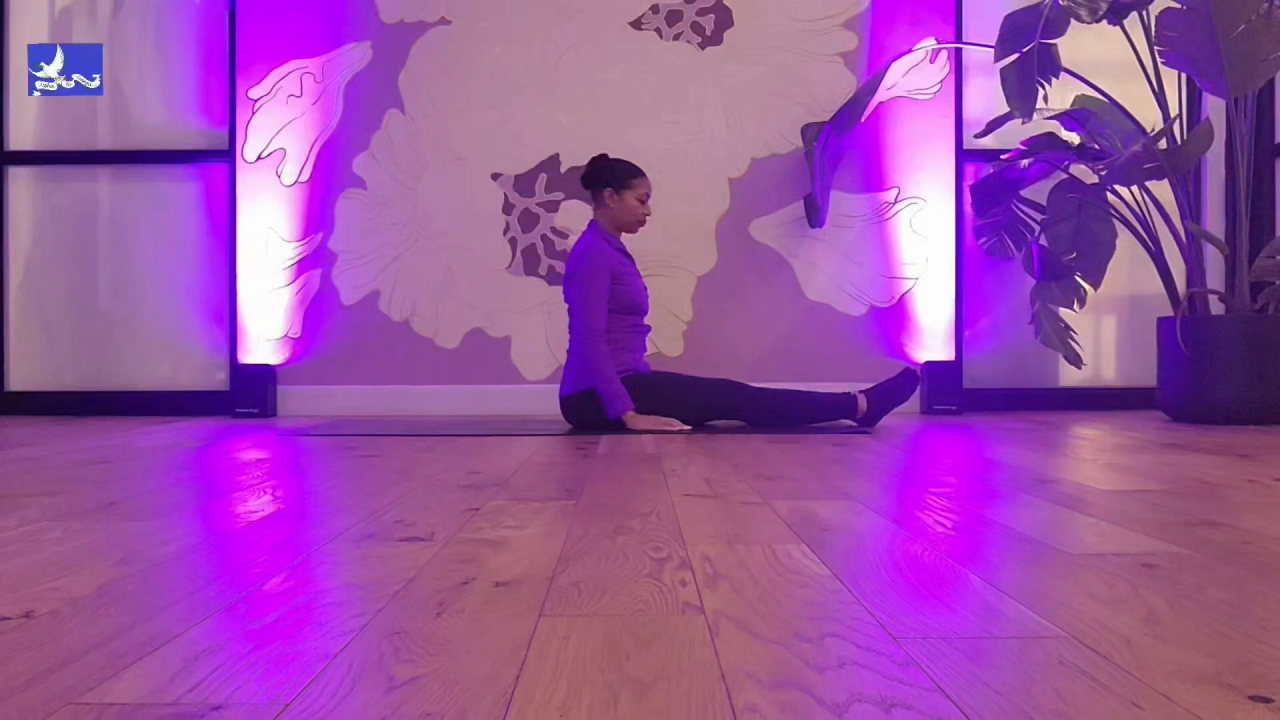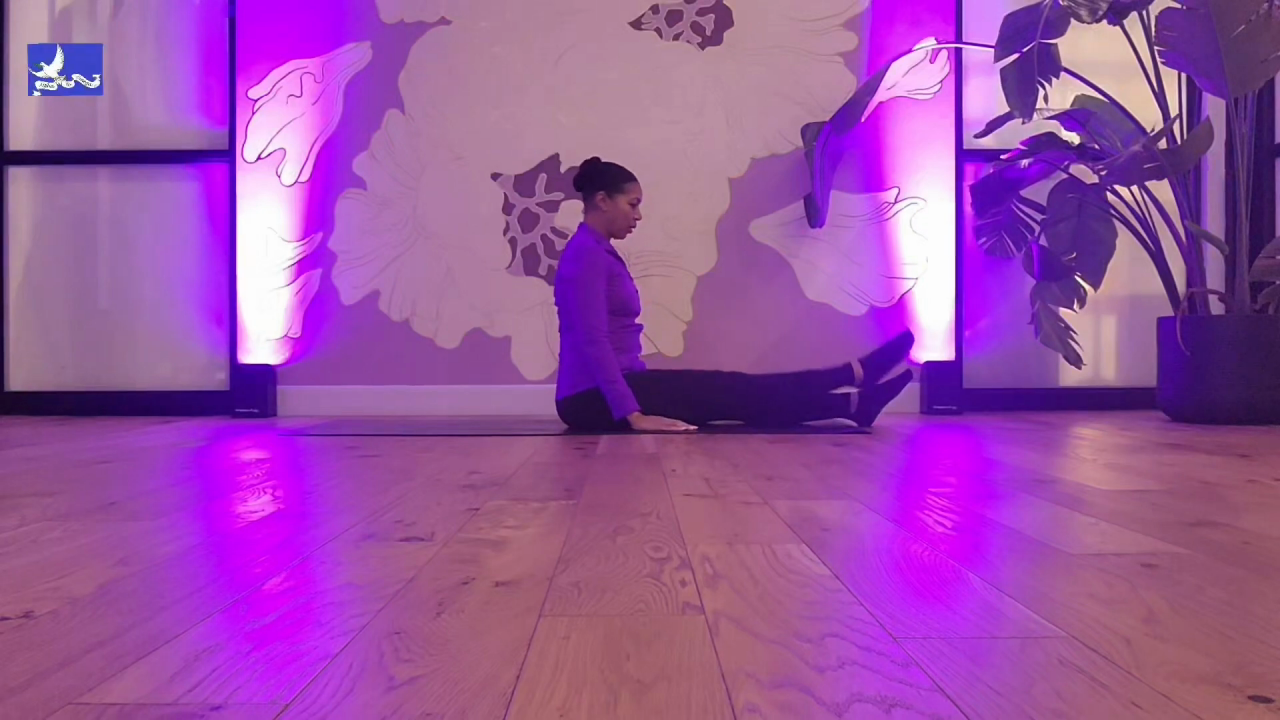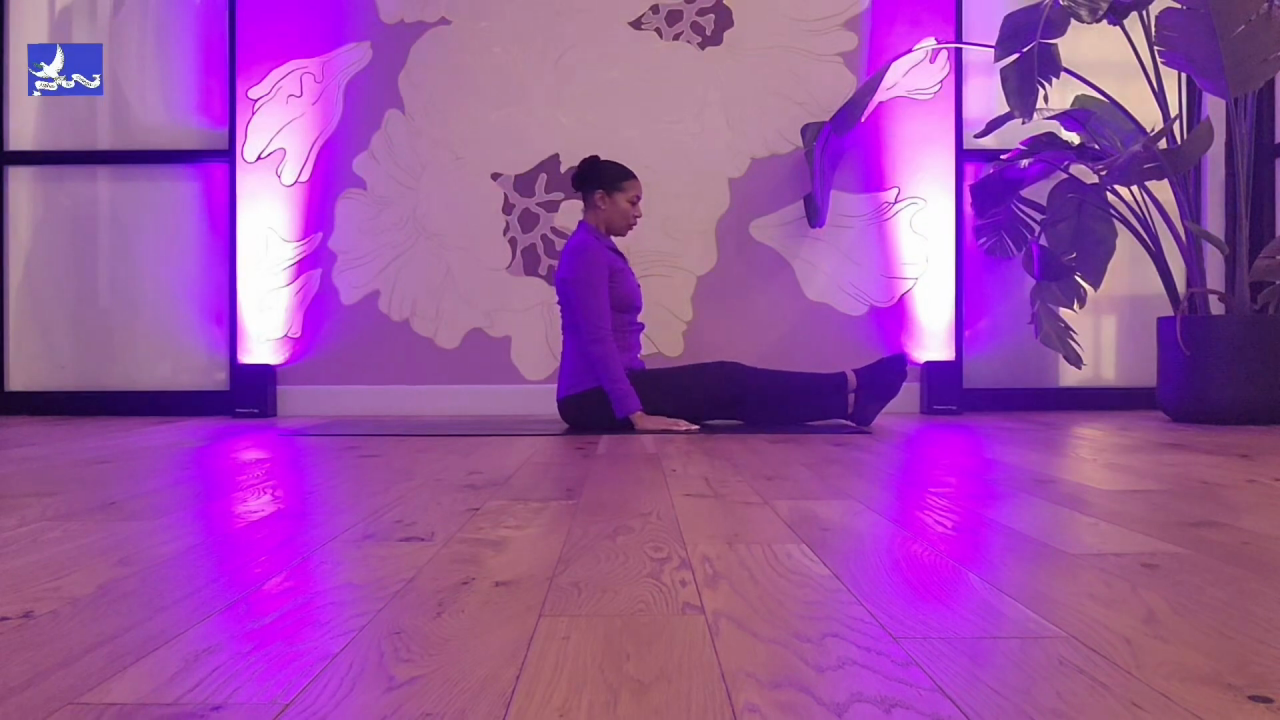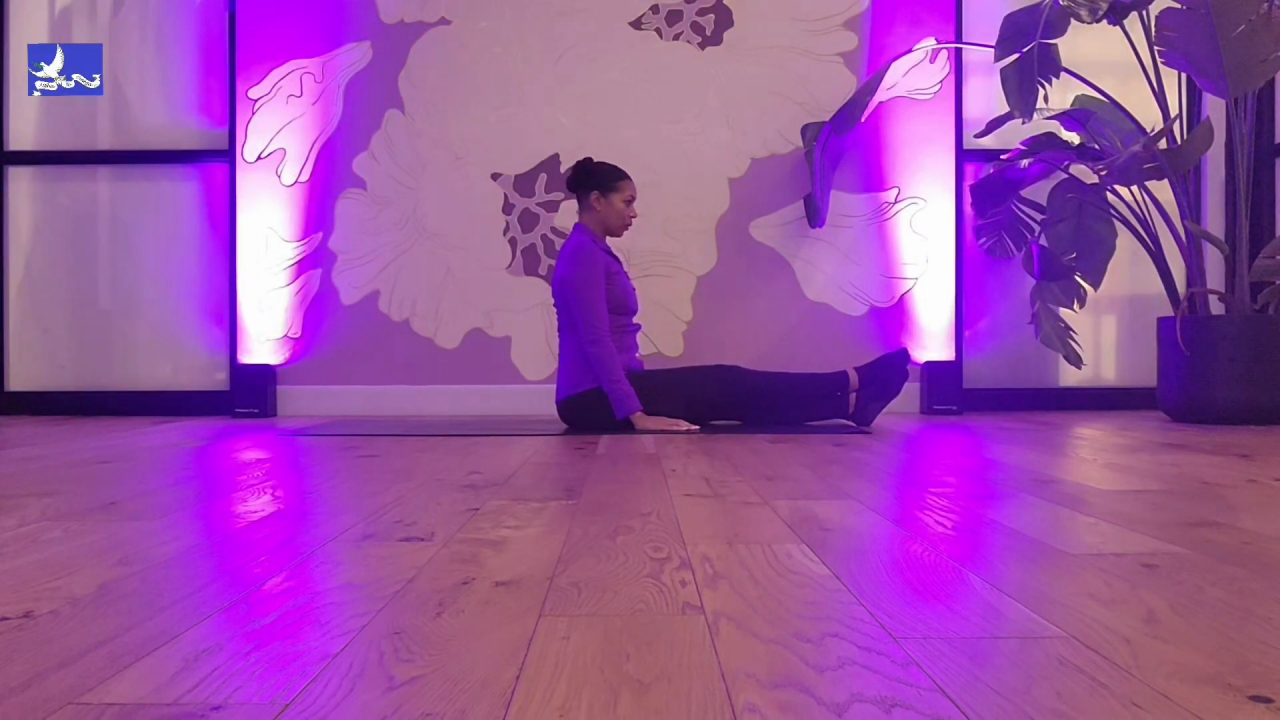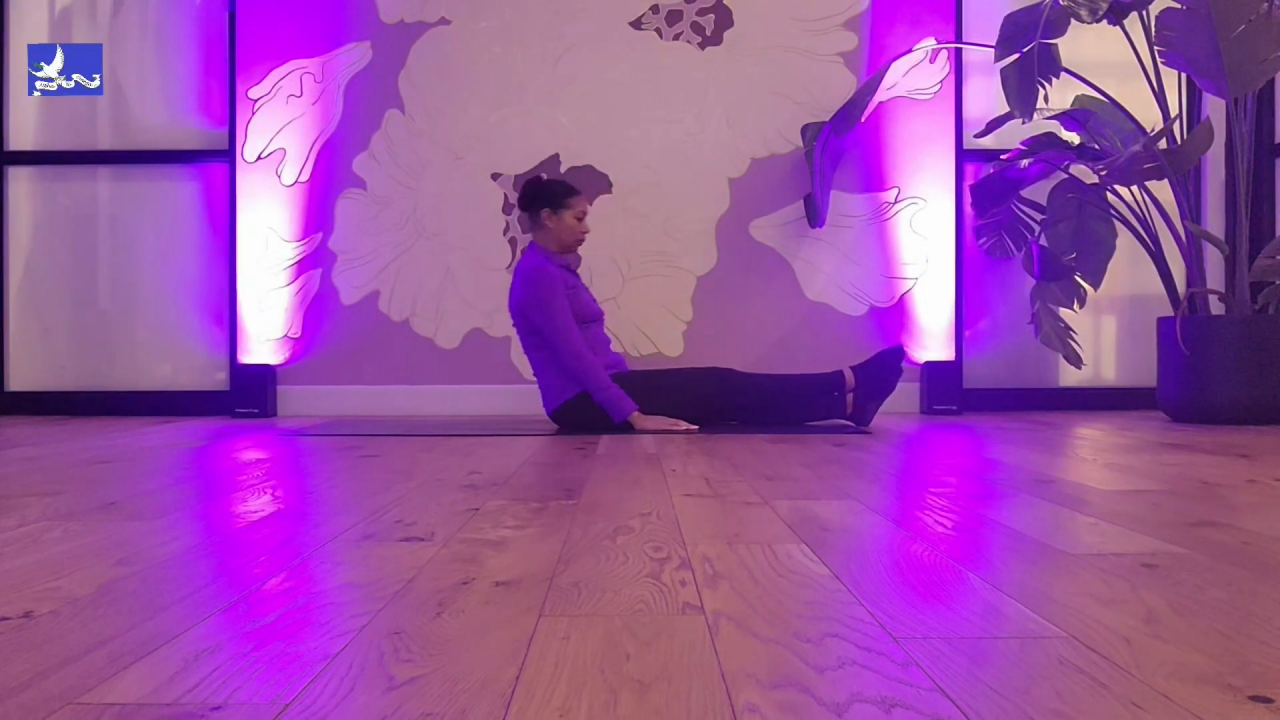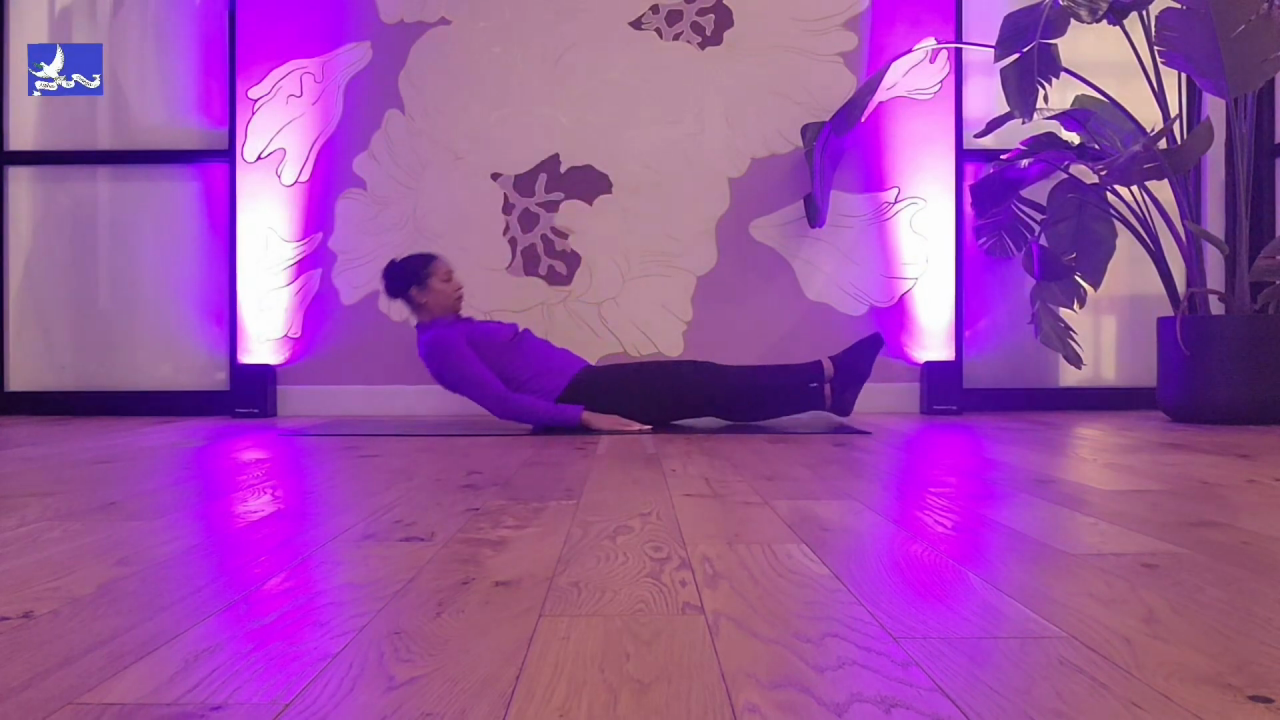
dt=0.7s
person 1, frame 1
left shoulder: (609, 250)
right shoulder: (593, 253)
right elbow: (589, 341)
left wrist: (639, 402)
right wrist: (627, 414)
left hip: (617, 388)
right hip: (596, 401)
left knee: (728, 395)
right knee: (731, 398)
left ankle: (855, 406)
right ankle: (859, 405)
person 1, frame 2
left shoulder: (598, 252)
right shoulder: (586, 254)
right elbow: (593, 341)
left wrist: (642, 399)
right wrist: (634, 415)
left hip: (606, 393)
right hip: (594, 400)
left knee: (728, 394)
right knee: (729, 390)
left ankle: (852, 403)
right ankle: (855, 374)
person 1, frame 3
left shoulder: (599, 250)
right shoulder: (586, 251)
right elbow: (597, 340)
left wrist: (644, 401)
right wrist: (636, 414)
left hip: (606, 394)
right hip: (595, 399)
left knee: (728, 394)
right knee: (726, 379)
left ankle: (850, 404)
right ankle: (850, 385)
person 1, frame 4
left shoulder: (594, 252)
right shoulder: (582, 254)
right elbow: (595, 341)
left wrist: (640, 399)
right wrist: (636, 413)
left hip: (604, 394)
right hip: (594, 399)
left knee: (726, 391)
right knee: (726, 384)
left ankle: (849, 399)
right ankle: (851, 384)
person 1, frame 5
left shoulder: (553, 269)
right shoulder: (537, 274)
right elbow: (574, 356)
left wrist: (633, 403)
right wrist: (633, 415)
left hip: (599, 394)
right hip: (585, 405)
left knee: (722, 387)
right knee: (721, 388)
left ankle: (847, 394)
right ankle: (847, 389)
person 1, frame 6
left shoulder: (456, 330)
right shoulder: (440, 341)
right elbow: (499, 401)
left wrist: (588, 405)
right wrist: (585, 415)
left hip: (579, 385)
right hip: (568, 399)
left knee: (697, 382)
right knee: (699, 386)
left ankle: (823, 379)
right ankle: (824, 385)
